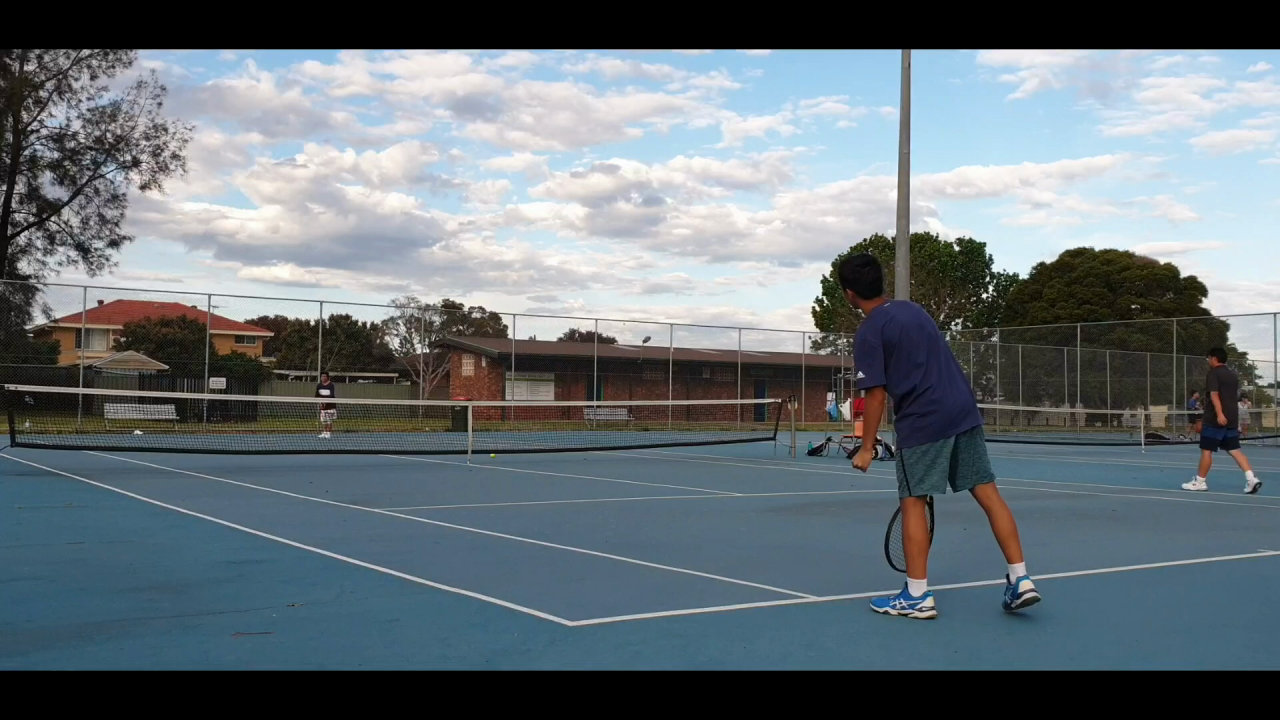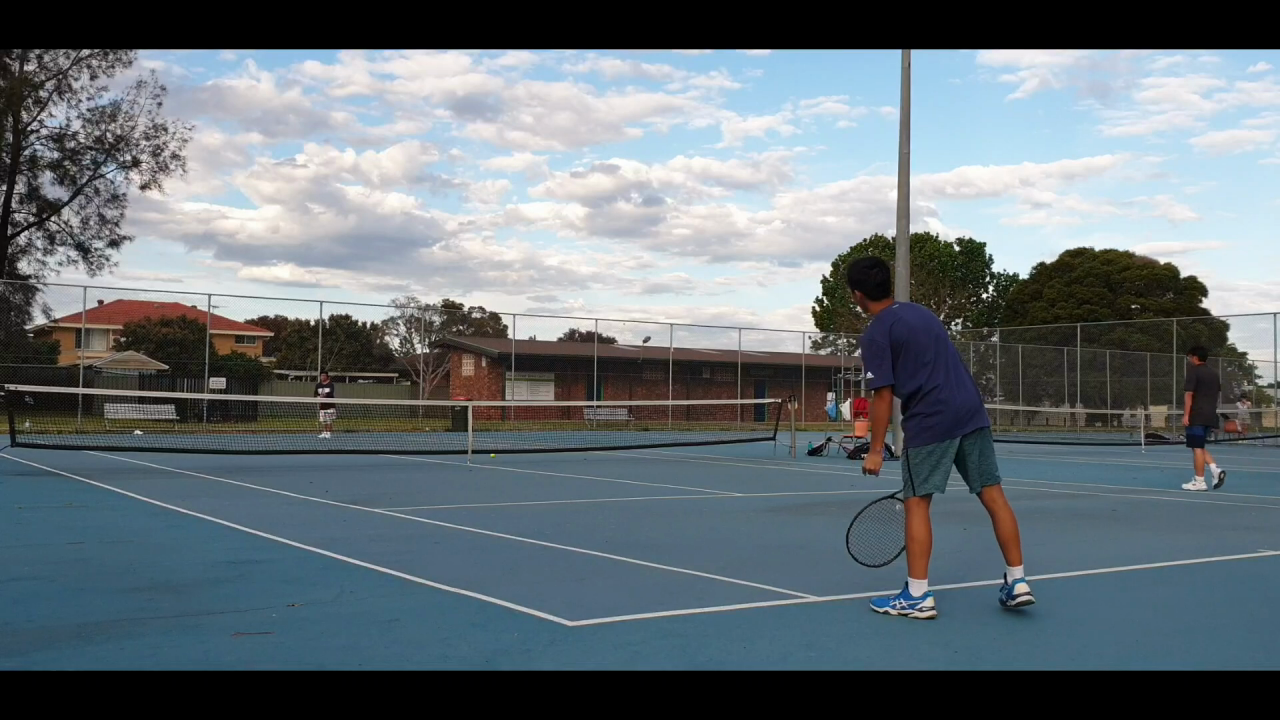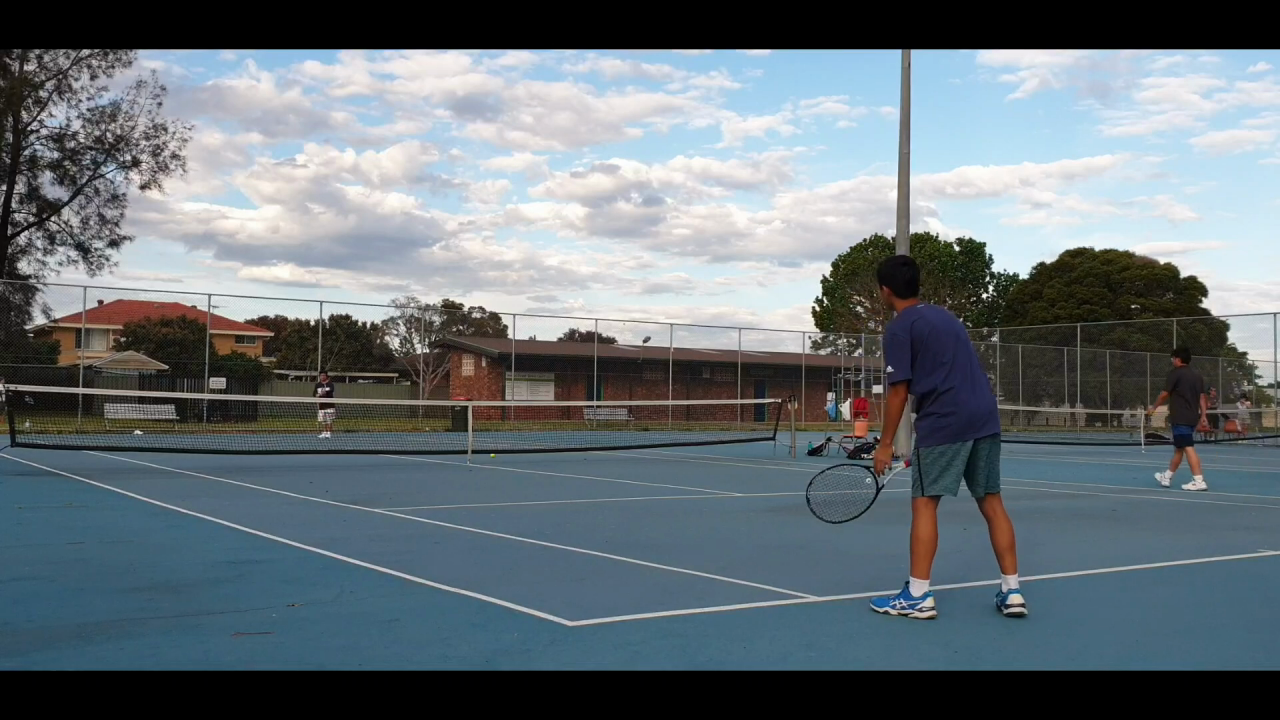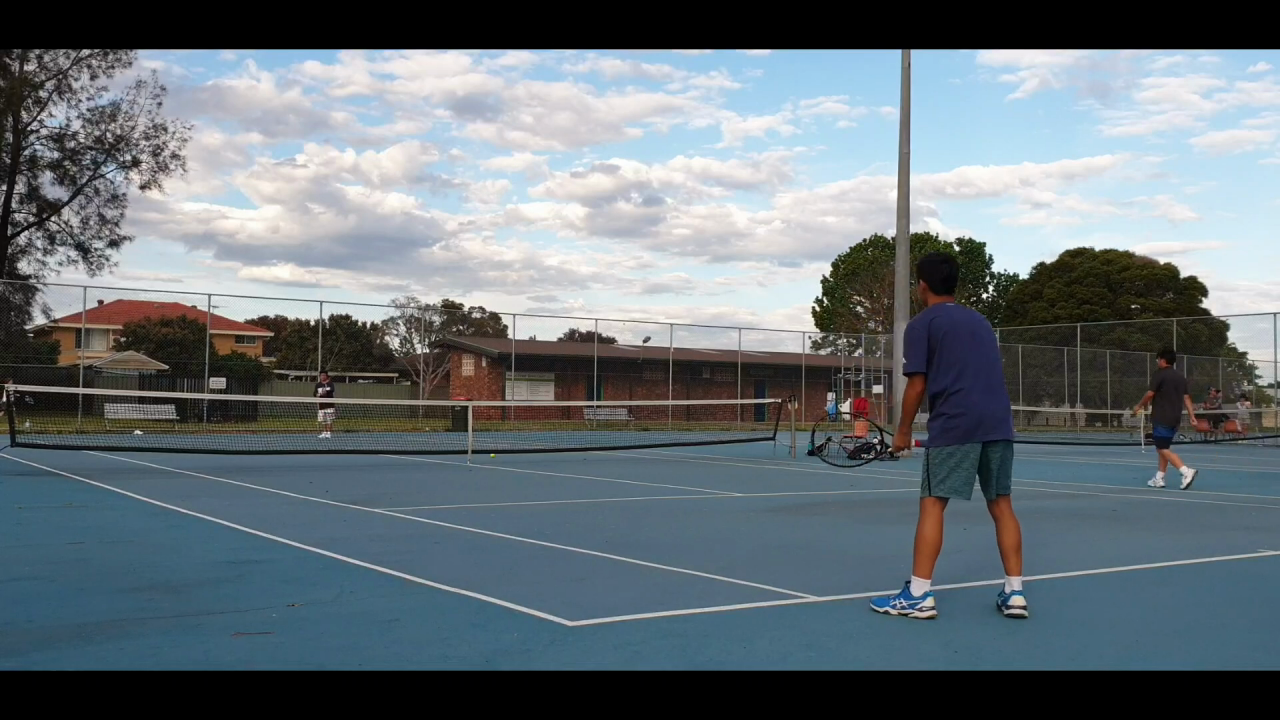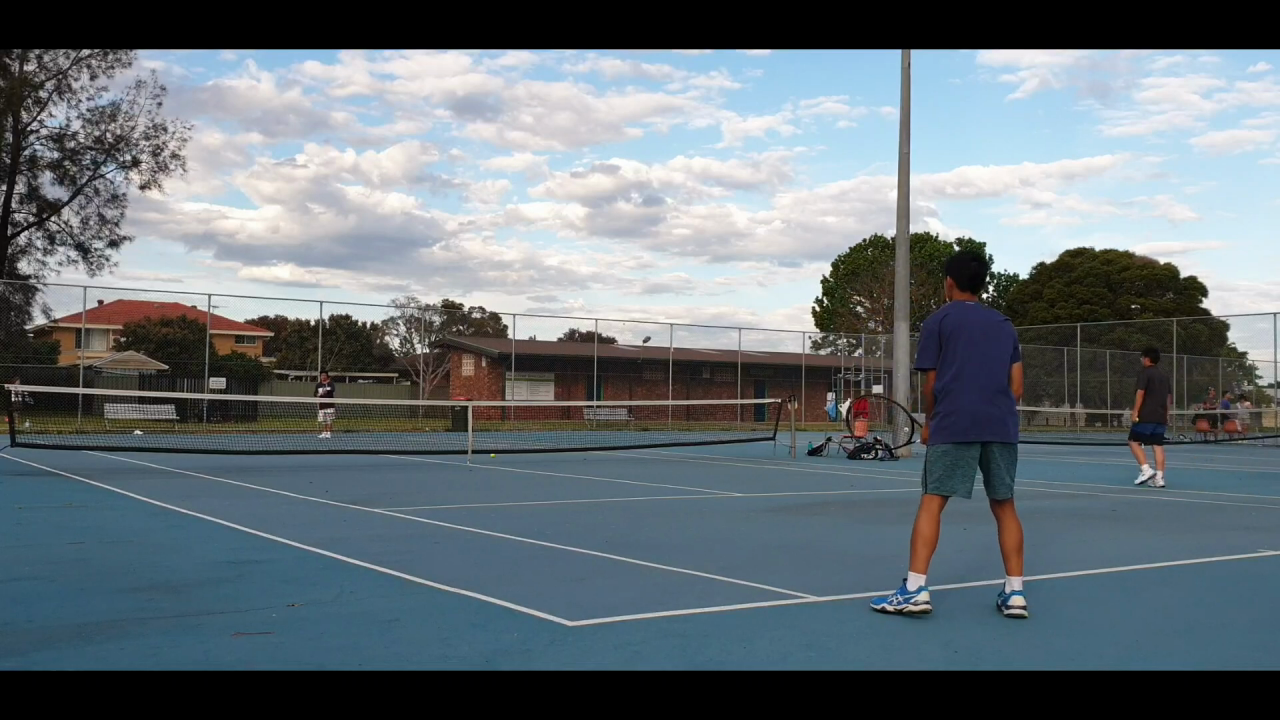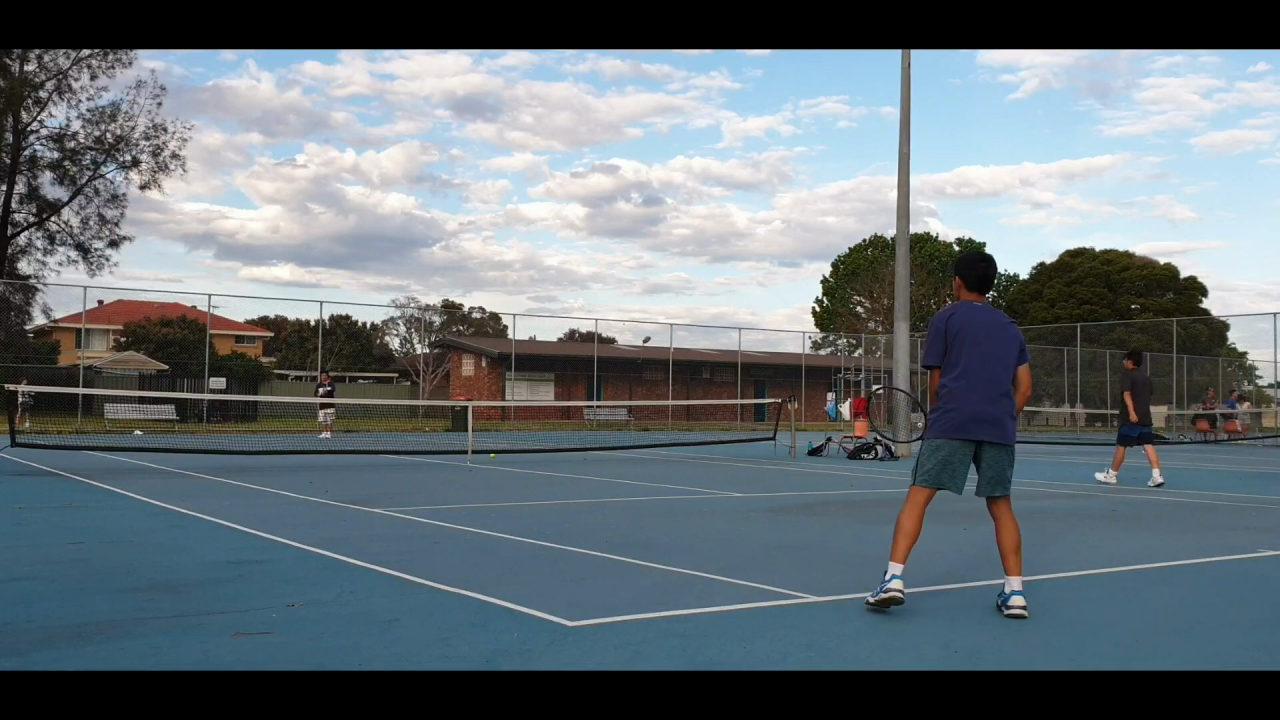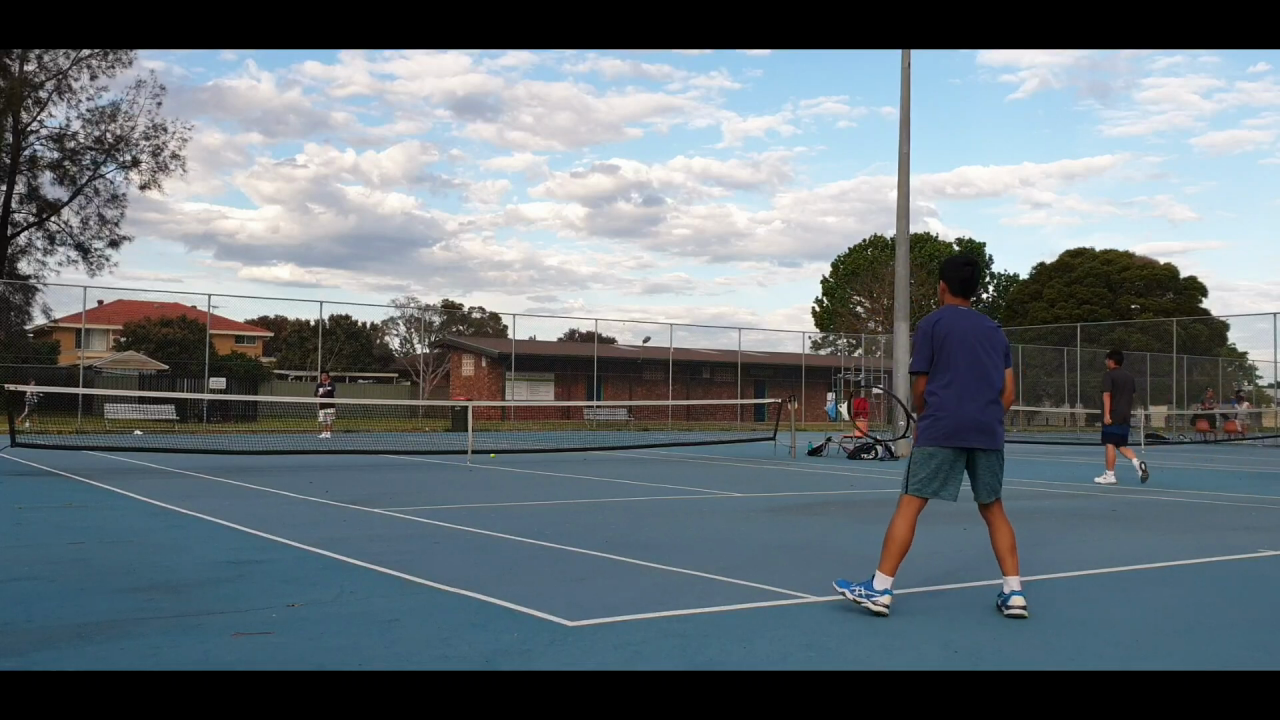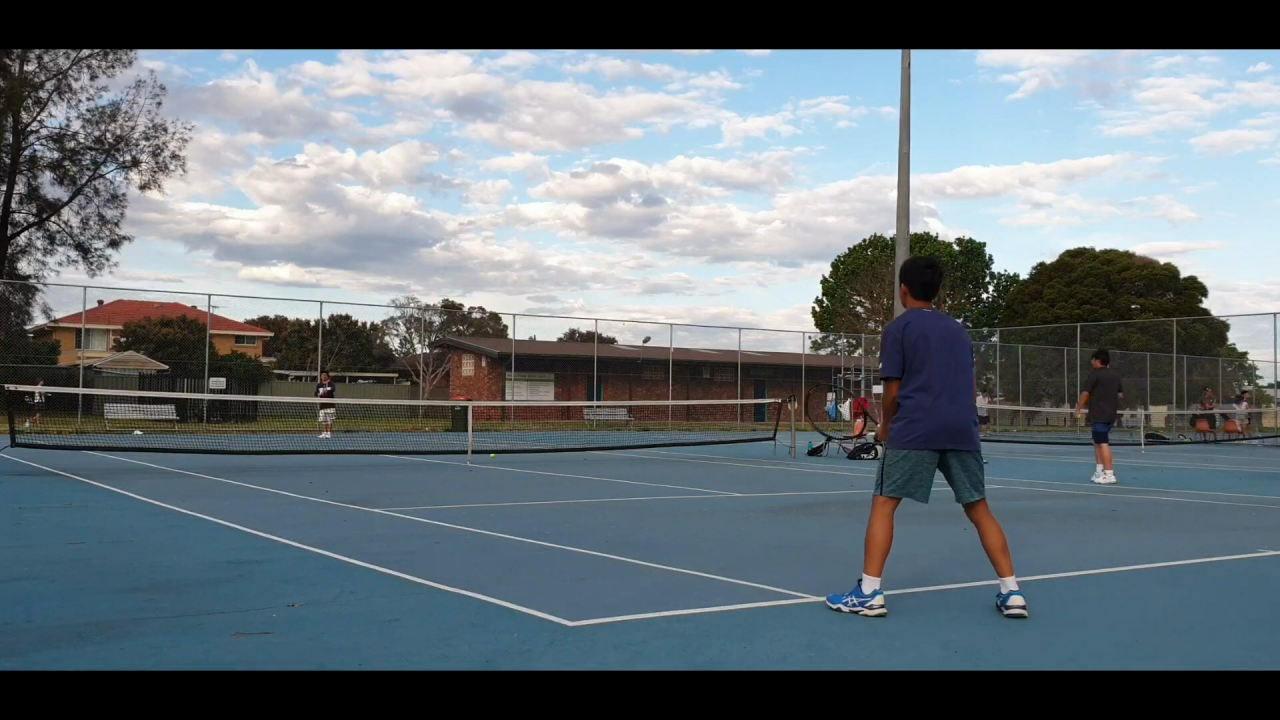
dt=0.2s
person 1, frame 1
left shoulder: (868, 333)
right shoulder: (914, 310)
left elbow: (876, 395)
left wrist: (866, 448)
left hip: (922, 423)
right hip: (964, 413)
left knee: (913, 503)
right knee: (988, 494)
left ankle: (917, 596)
right ankle: (1020, 579)
person 1, frame 2
left shoulder: (876, 335)
right shoulder: (922, 312)
left elbow: (884, 396)
left wrist: (875, 451)
left hip: (930, 422)
right hip: (971, 413)
left knee: (916, 503)
right knee: (993, 496)
left ankle: (917, 596)
right ankle: (1017, 582)
person 1, frame 3
left shoulder: (899, 329)
right shoulder: (947, 316)
left elbow: (899, 392)
left wrist: (885, 445)
left hip: (944, 423)
right hip: (985, 418)
left knee: (924, 504)
right knee: (992, 505)
left ankle: (919, 595)
right ankle: (1012, 591)
person 1, frame 4
left shoulder: (922, 325)
right shoulder: (981, 321)
left elbow: (917, 387)
right elbow: (988, 378)
left wrist: (902, 432)
left hip: (954, 425)
right hip: (998, 423)
left knee: (932, 505)
right knee: (1002, 506)
left ankle: (919, 595)
right ankle: (1014, 592)
person 1, frame 5
left shoulder: (938, 321)
right shoulder: (1005, 324)
left elbow: (932, 382)
right elbow: (1017, 384)
left wrist: (928, 423)
left hip: (953, 424)
right hip: (1002, 426)
left knee: (932, 503)
right knee: (1004, 507)
left ankle: (915, 589)
right ankle: (1015, 592)
person 1, frame 6
left shoulder: (945, 318)
right shoulder: (1010, 326)
left elbow: (936, 380)
right elbow: (1024, 387)
left wrist: (938, 416)
left hip: (952, 422)
right hip: (999, 426)
left knee: (918, 496)
right knee: (1001, 507)
left ankle: (894, 578)
right ankle: (1014, 592)
person 1, frame 7
left shoulder: (931, 324)
right shoulder: (995, 330)
left elbow: (921, 386)
right elbow: (1009, 391)
left wrist: (921, 424)
left hip: (941, 429)
right hip: (988, 431)
left knee: (909, 505)
right knee: (993, 509)
left ankle: (879, 589)
right ankle: (1014, 592)
person 1, frame 8
left shoulder: (897, 328)
right shoulder: (957, 330)
left elbow: (893, 391)
right elbow: (971, 389)
left wrist: (885, 427)
left hip: (914, 430)
right hip: (962, 430)
left knee: (884, 505)
right knee: (979, 510)
left ankle: (870, 593)
right ankle: (1012, 592)
